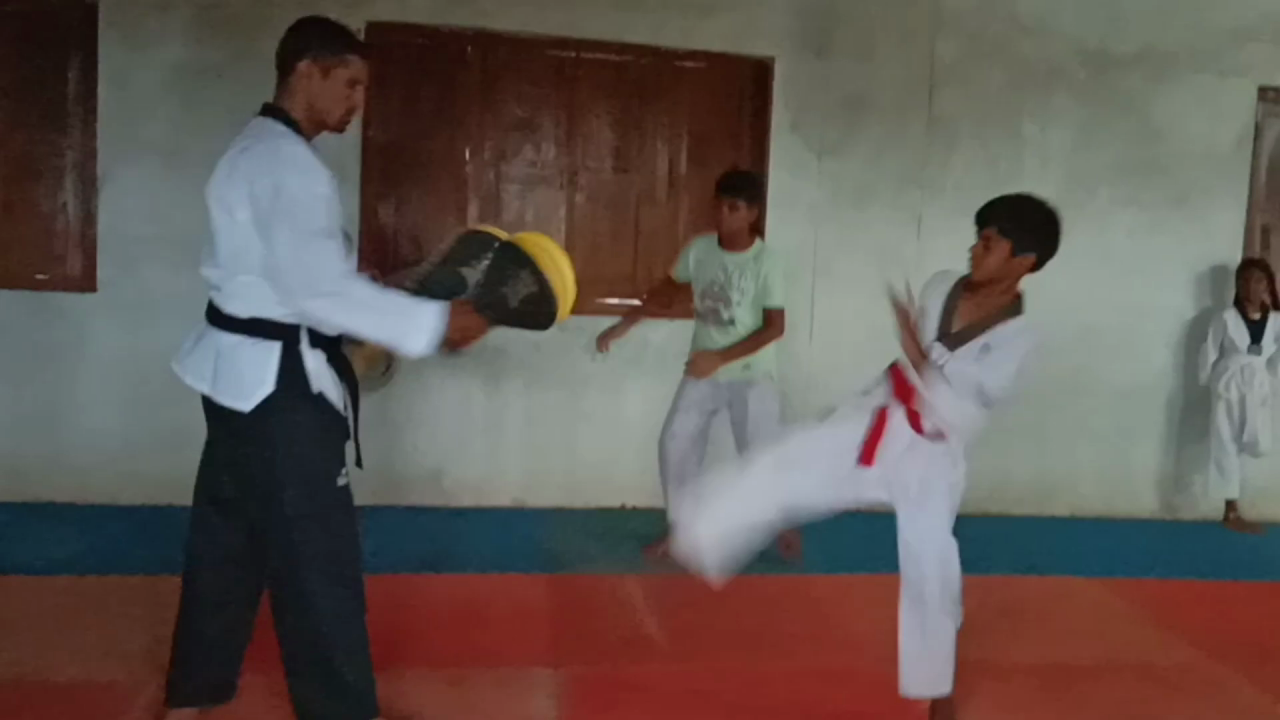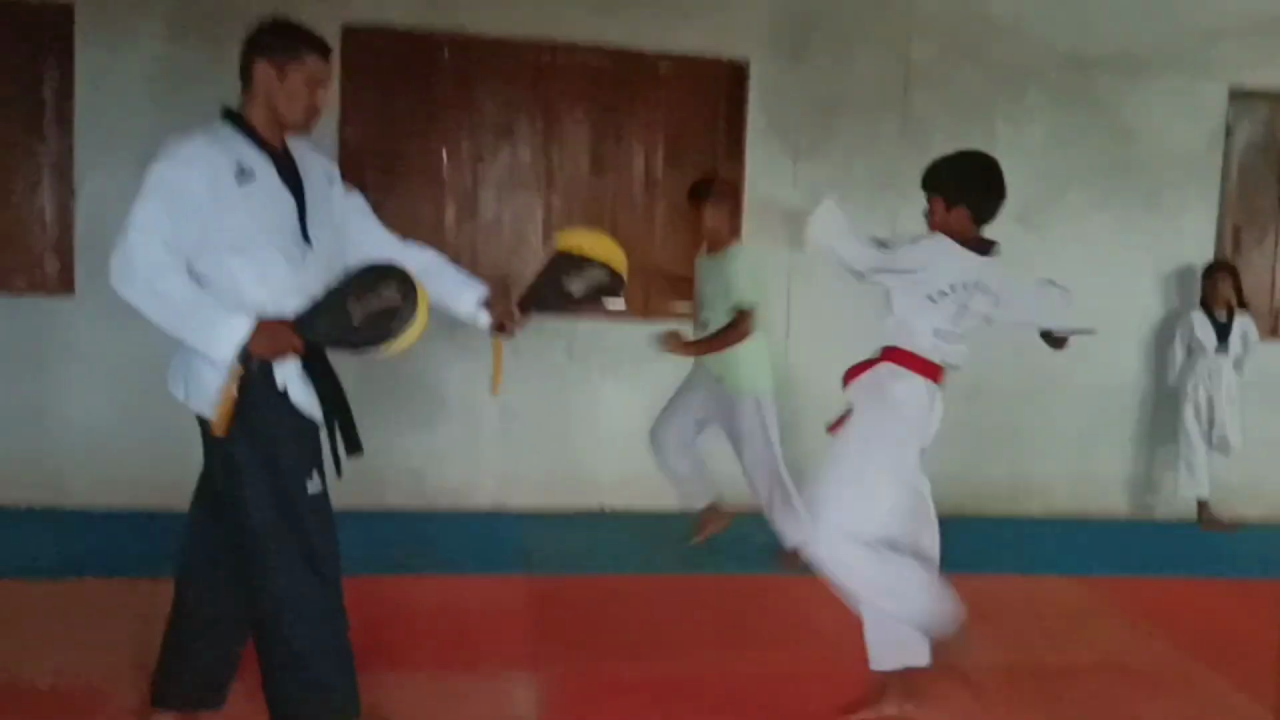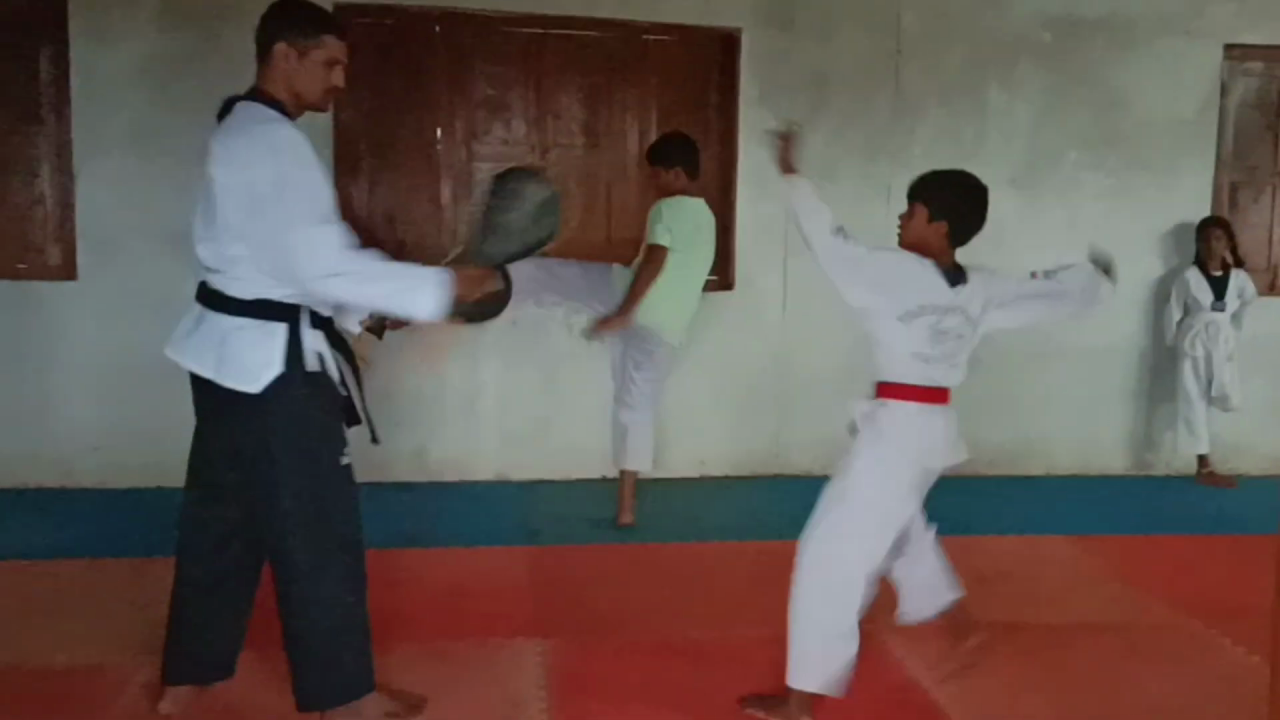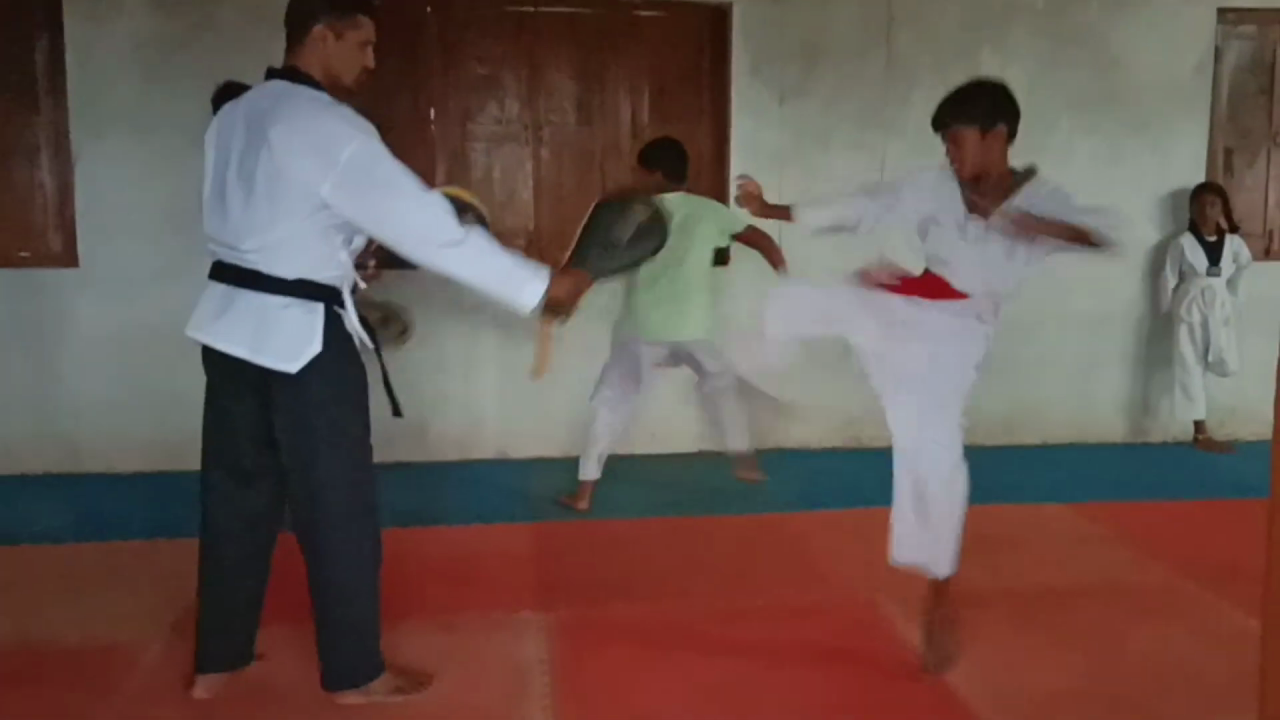
dt=0.5s
person 1, frame 1
left shoulder: (259, 149)
right shoulder: (287, 164)
right elbow: (320, 287)
left wrist: (379, 316)
right wrist: (434, 324)
left hip: (238, 365)
right hip: (274, 375)
left knee: (228, 531)
right knee: (315, 547)
person 1, frame 2
left shoulder: (315, 172)
right shoulder: (195, 161)
left elbow: (385, 250)
right elbow: (137, 267)
left wrist: (476, 299)
right wrist: (240, 333)
left hip: (286, 379)
right hip: (244, 384)
left knee: (228, 537)
right knee: (293, 547)
person 1, frame 3
left shoulder: (246, 134)
right shoulder: (267, 144)
right elbow: (318, 263)
left wrist: (357, 310)
right wrist: (440, 288)
left hip: (232, 349)
right hip: (271, 355)
left knee: (222, 510)
right knee: (317, 525)
person 1, frame 4
left shoulder: (235, 116)
right shoulder: (331, 127)
right elbow: (429, 229)
right wrist: (540, 284)
left hip: (236, 320)
right hip: (301, 333)
left knee: (239, 495)
right knee: (339, 507)
left ankle: (217, 660)
right ankle: (355, 670)
person 2, frame 1
left shoulder: (1016, 338)
right shoulder: (942, 287)
left elbow: (950, 408)
left wrist: (915, 351)
left hip: (929, 456)
right hip: (876, 421)
left knee: (929, 579)
right knee: (768, 481)
right ankle: (692, 554)
person 2, frame 2
left shoulder: (934, 254)
right shoulder: (995, 273)
left elbow: (857, 253)
right elbow: (1052, 310)
left wrist: (827, 217)
right wrist: (1055, 331)
left hip: (891, 395)
right hip: (917, 406)
left knee: (835, 537)
right knee: (901, 543)
left ankle: (933, 610)
person 2, frame 3
left shoulder: (897, 272)
right shoulder: (980, 287)
left elbow: (829, 244)
right elbow: (1065, 291)
left wrist: (790, 172)
right wrist: (1098, 273)
left hip: (896, 427)
right hip: (935, 426)
left knee: (830, 550)
right knee: (893, 527)
right ankle: (952, 612)
person 2, frame 4
left shoulder: (1041, 197)
right shoulder: (936, 185)
left elbow: (1089, 233)
right elbow: (867, 206)
left wrist: (1053, 228)
right wrist: (773, 209)
left hip: (951, 329)
right hip: (910, 312)
left knee: (930, 453)
right knee: (816, 303)
left ankle: (938, 598)
person 3, frame 1
left shoulder: (764, 260)
right shoulder: (699, 248)
left elbow: (775, 327)
right elbow: (669, 289)
left wrist: (721, 358)
right wrist: (625, 324)
left hip: (751, 374)
right hip: (703, 371)
right knee: (675, 442)
person 3, frame 2
left shoulder: (735, 263)
right shoulder: (710, 254)
left elbow: (745, 325)
left wrist: (693, 348)
left hip: (742, 378)
right hip: (710, 374)
left knee: (761, 462)
right knee: (667, 434)
left ankle: (800, 540)
right ankle: (712, 509)
person 3, frame 3
left shoulder: (667, 209)
right shoulder: (706, 216)
left elbow: (654, 261)
left wrist: (621, 313)
left hip: (636, 309)
right hip: (668, 328)
left knee: (550, 274)
right knee: (636, 407)
right ankle: (626, 500)
person 3, frame 4
right shoulder: (710, 211)
right elbow: (760, 242)
left hip: (641, 329)
right hip: (691, 330)
left knee: (609, 404)
right knee: (720, 384)
left ankle: (585, 489)
right ankle: (742, 457)
person 4, frame 1
right shoulder: (1226, 318)
right elbow: (1208, 354)
right wrist: (1211, 384)
left hip: (1257, 390)
right hip: (1229, 388)
right knee: (1226, 447)
right ankle: (1232, 511)
person 4, frame 2
left shoulder: (1242, 320)
right shoulder: (1193, 319)
left elbow: (1251, 348)
right elbow: (1177, 355)
left wrist: (1233, 373)
right wrist: (1180, 385)
left hip: (1225, 389)
right hip: (1197, 388)
left knee: (1228, 445)
right knee: (1195, 446)
right ankle: (1204, 509)
person 4, frame 3
left shoulder: (1238, 277)
right shoulder: (1188, 277)
left elbow: (1248, 303)
right elbow: (1173, 313)
left wrist: (1231, 330)
right wrist: (1175, 343)
left hip: (1223, 345)
right hip: (1194, 345)
left knee: (1229, 401)
right knee: (1193, 403)
right ankle: (1204, 466)
person 4, frame 4
left shoulder: (1233, 242)
right shoulder: (1182, 243)
left elbow: (1243, 267)
right elbow: (1168, 279)
left wrist: (1229, 296)
right wrist: (1170, 309)
left hip: (1220, 310)
right hip: (1190, 311)
left knee: (1226, 366)
right knee: (1191, 369)
right ankle: (1201, 433)
